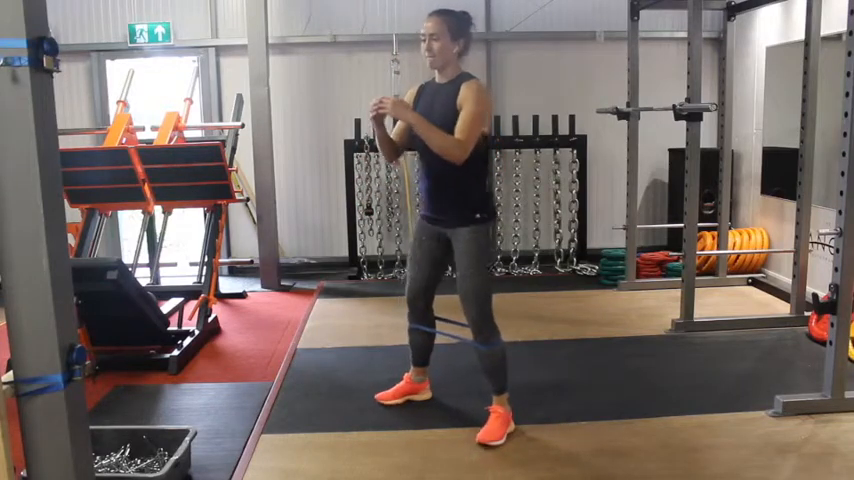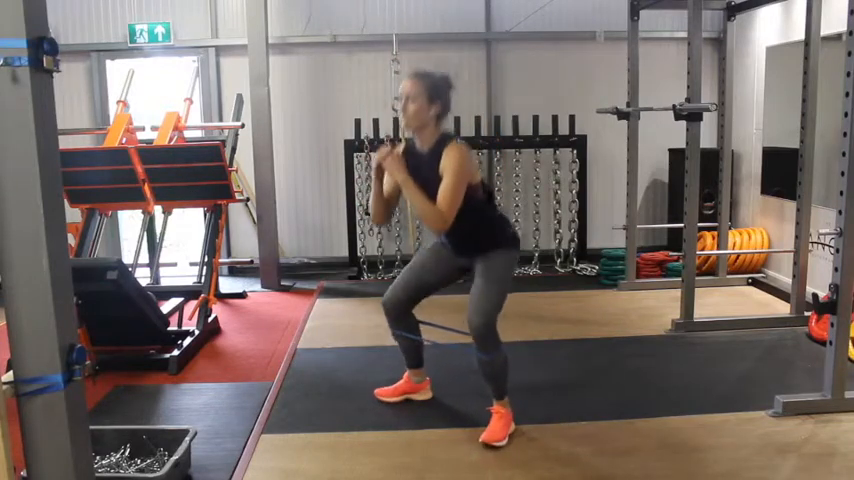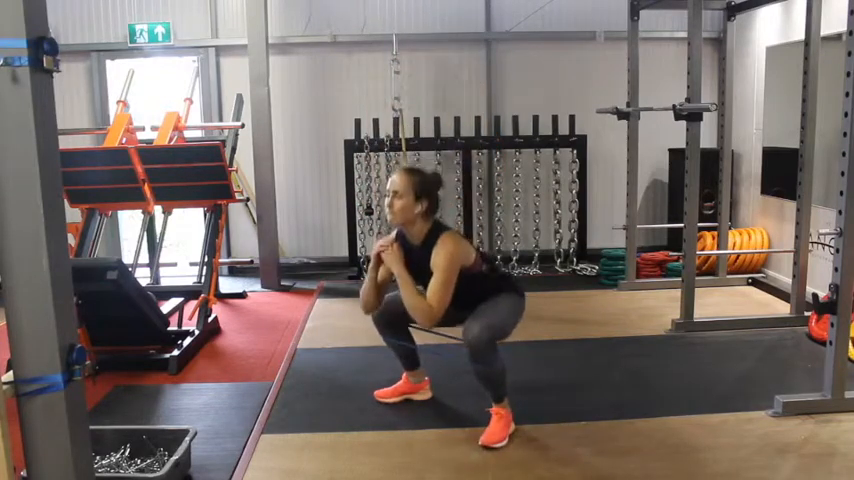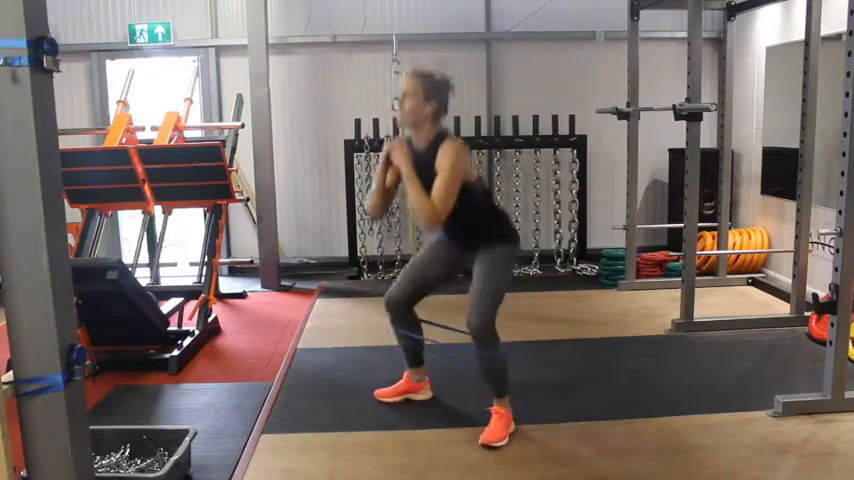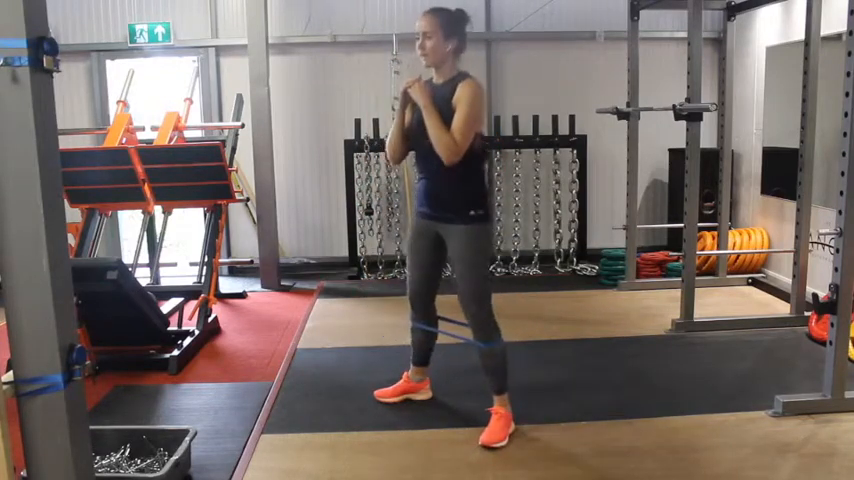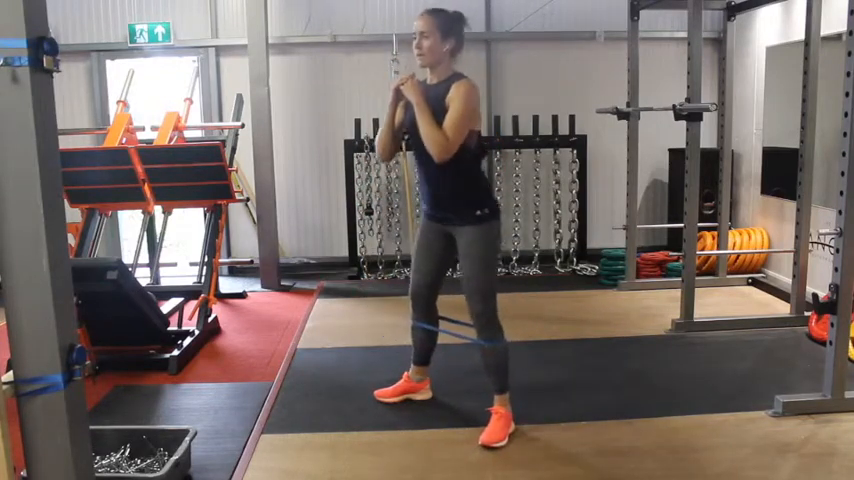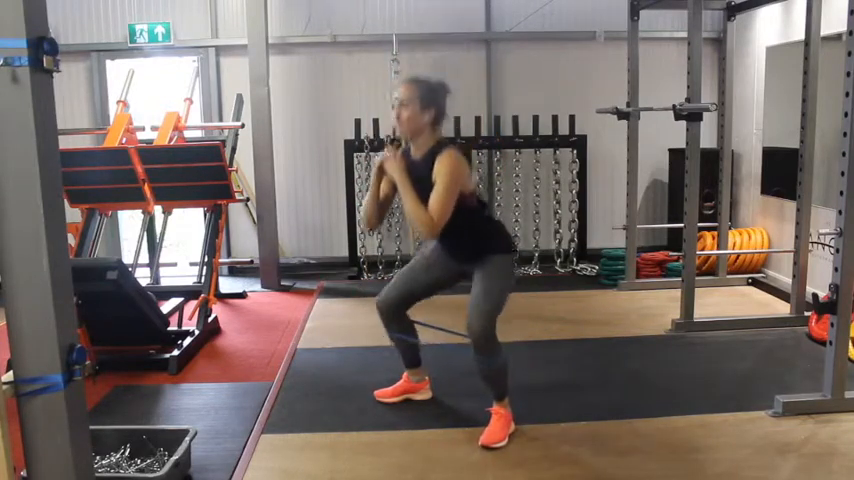
dt=0.4s
person 1, frame 1
left shoulder: (472, 90)
right shoulder: (419, 93)
left elbow: (458, 152)
right elbow: (392, 154)
left wrist: (410, 117)
right wrist: (379, 123)
left hip: (472, 221)
right hip: (432, 218)
left knee: (477, 313)
right knee: (416, 297)
left ankle: (502, 408)
right ankle: (418, 380)
person 1, frame 2
left shoulder: (454, 155)
right shoulder: (404, 153)
left elbow: (439, 223)
right elbow: (379, 218)
left wrist: (401, 176)
right wrist: (379, 176)
left hip: (495, 249)
right hip: (454, 246)
left knee: (480, 323)
right knee: (394, 301)
left ankle: (502, 409)
right ankle: (416, 381)
person 1, frame 3
left shoulder: (446, 246)
right shoulder: (398, 240)
left elbow: (428, 319)
right elbow: (367, 307)
left wrist: (397, 268)
right wrist: (375, 264)
left hip: (501, 298)
right hip: (458, 301)
left knee: (477, 335)
right knee: (384, 314)
left ankle: (502, 411)
right ankle: (416, 381)
person 1, frame 4
left shoulder: (450, 150)
right shoulder: (405, 146)
left elbow: (431, 218)
right elbow: (375, 211)
left wrist: (406, 166)
right wrist: (385, 167)
left hip: (494, 243)
right hip: (453, 242)
left knee: (479, 323)
right knee: (396, 300)
left ankle: (503, 411)
right ankle: (416, 380)
person 1, frame 5
left shoulder: (468, 89)
right shoulder: (423, 90)
left elbow: (451, 153)
right elbow: (394, 156)
left wrist: (426, 104)
right wrist: (404, 107)
left hip: (465, 217)
right hip: (426, 214)
left knee: (476, 311)
right knee: (419, 298)
left ankle: (502, 410)
right ankle: (417, 380)
person 1, frame 6
left shoulder: (462, 89)
right shoulder: (416, 92)
left elbow: (442, 150)
right elbow: (384, 152)
left wrist: (418, 101)
right wrist: (396, 103)
left hip: (475, 217)
right hip: (435, 216)
left knee: (481, 310)
right knee: (421, 294)
left ankle: (503, 409)
right ankle: (417, 380)
person 1, frame 7
left shoulder: (448, 161)
right shoulder: (400, 159)
left elbow: (429, 228)
right elbow: (369, 224)
left wrist: (400, 180)
right wrist: (379, 178)
left hip: (492, 254)
right hip: (451, 251)
left knee: (479, 327)
right knee: (388, 303)
left ankle: (502, 410)
right ankle: (416, 381)
